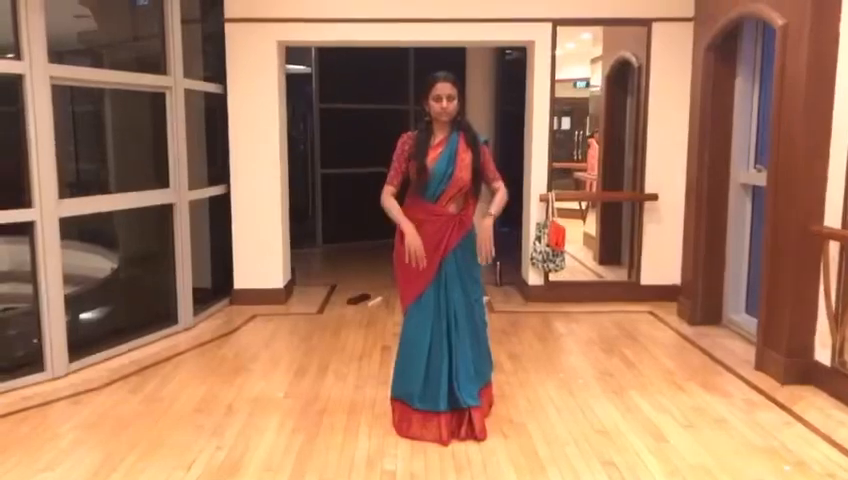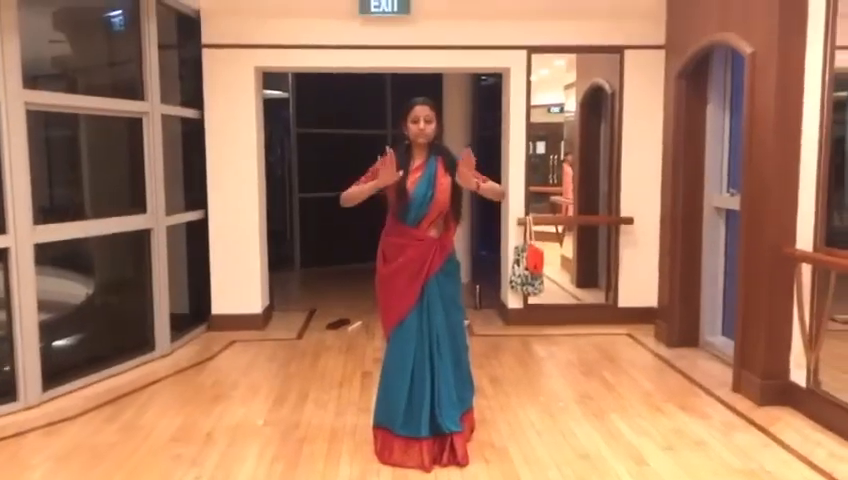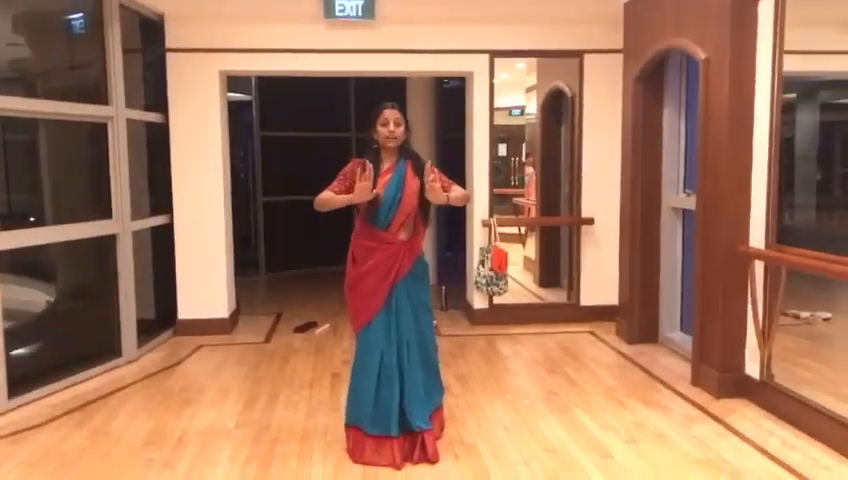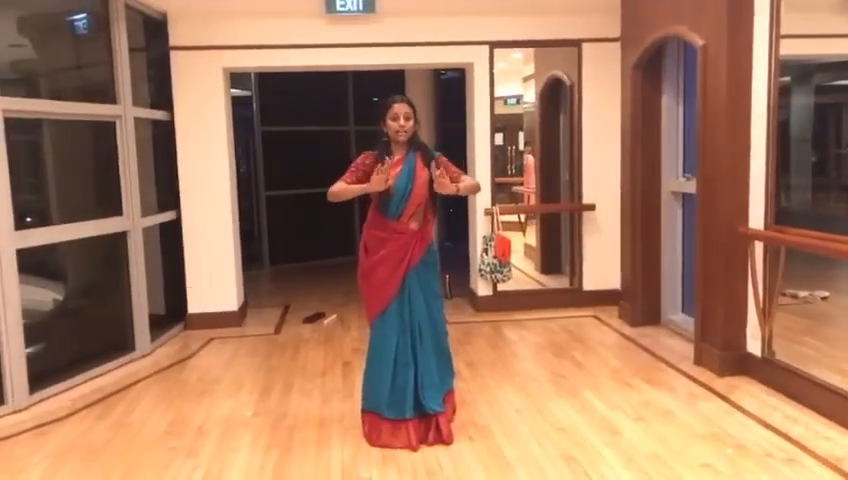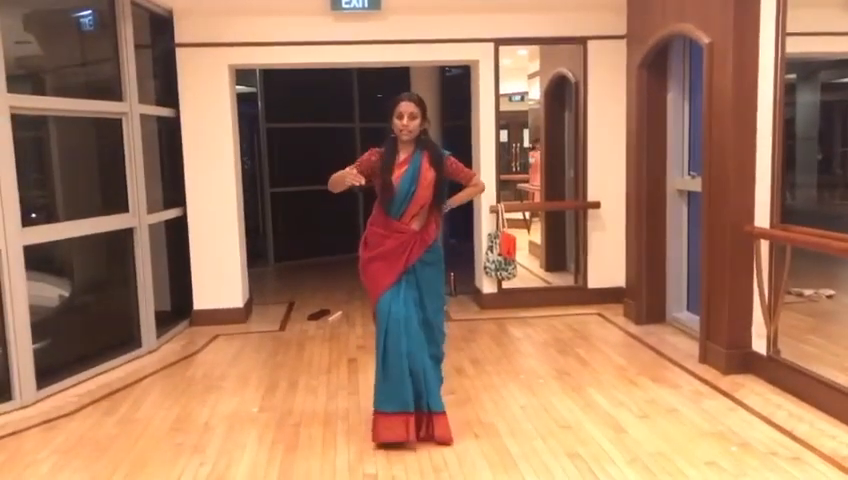
dt=0.5s
person 1, frame 1
left shoulder: (473, 144)
right shoulder: (410, 142)
left elbow: (499, 188)
right elbow: (388, 194)
left wrist: (488, 220)
right wrist: (407, 230)
left hip: (460, 242)
right hip: (418, 241)
left knee: (462, 316)
right knee: (422, 319)
left ankle: (464, 399)
right ankle: (422, 403)
person 1, frame 2
left shoulder: (451, 165)
right shoulder: (390, 163)
left elbow: (498, 194)
right elbow: (346, 199)
left wrist: (473, 184)
right wrist: (380, 183)
left hip: (439, 265)
right hip: (400, 265)
left knee: (443, 339)
right knee: (405, 342)
left ankle: (446, 422)
right ankle: (405, 427)
person 1, frame 3
left shoulder: (419, 168)
right shoulder: (359, 168)
left elbow: (464, 195)
right elbow: (320, 202)
left wrist: (442, 197)
right wrist: (354, 197)
left hip: (408, 266)
right hip: (370, 266)
left knee: (413, 339)
right knee: (374, 342)
left ankle: (415, 422)
right ankle: (376, 427)
person 1, frame 4
left shoulder: (429, 160)
right shoulder: (370, 160)
left elbow: (474, 184)
right elbow: (333, 193)
left wrist: (450, 188)
right wrist: (369, 187)
left hip: (419, 254)
right hip: (382, 255)
left knee: (424, 326)
right knee: (389, 329)
left ankle: (428, 407)
right ankle: (391, 412)
person 1, frame 5
left shoulder: (437, 159)
right shoulder: (377, 158)
left elbow: (477, 184)
right elbow: (333, 185)
left wrist: (445, 206)
right wrist: (344, 177)
left hip: (423, 253)
right hip: (384, 252)
left knee: (425, 327)
right knee: (394, 325)
left ankle: (425, 409)
right ankle: (396, 412)
